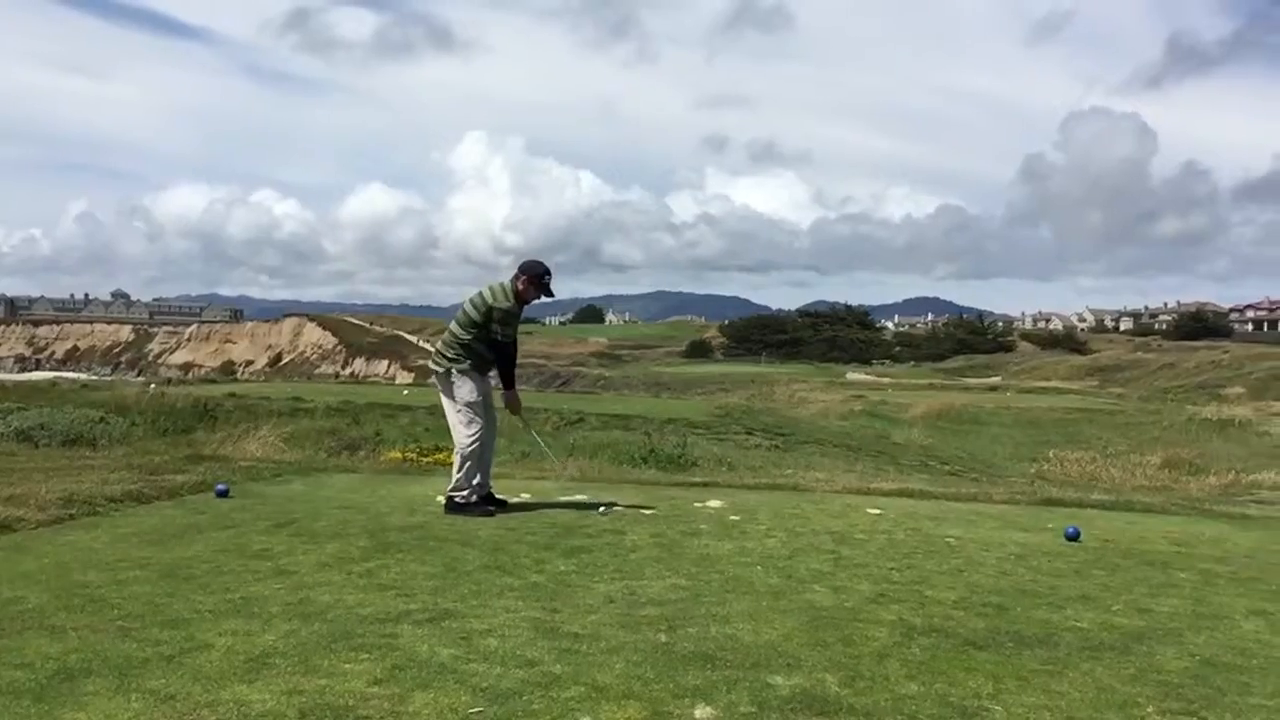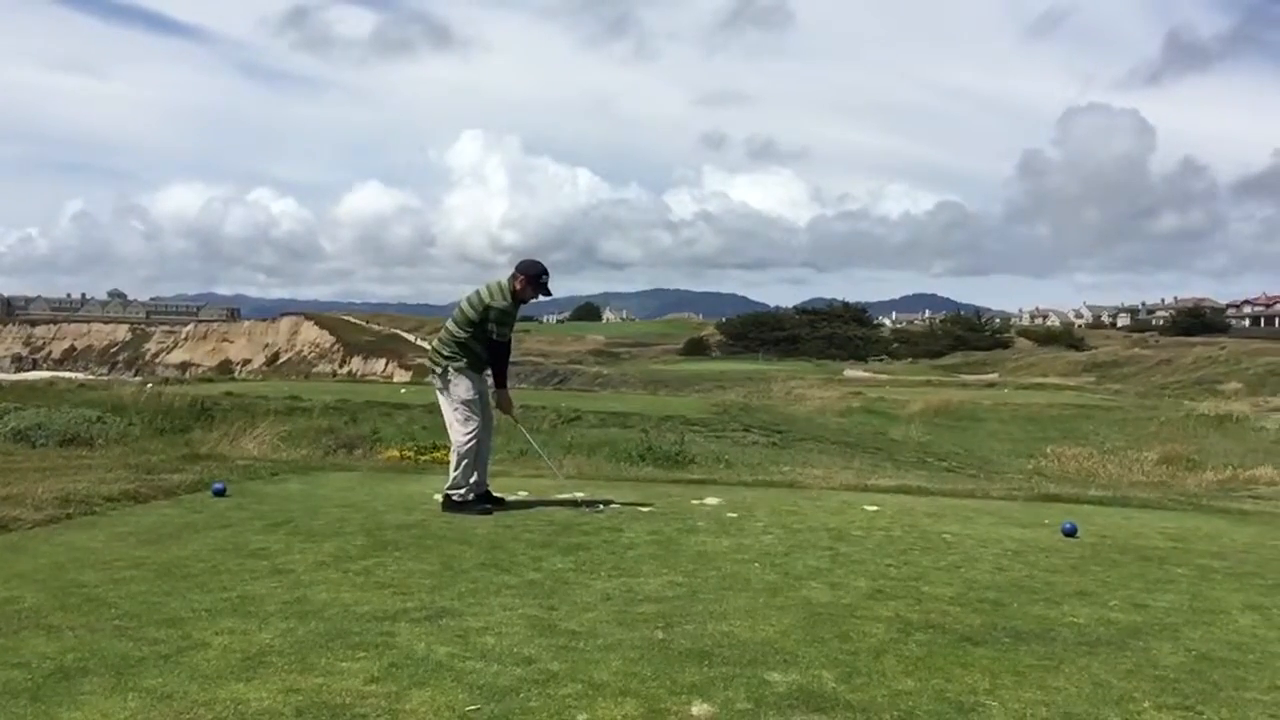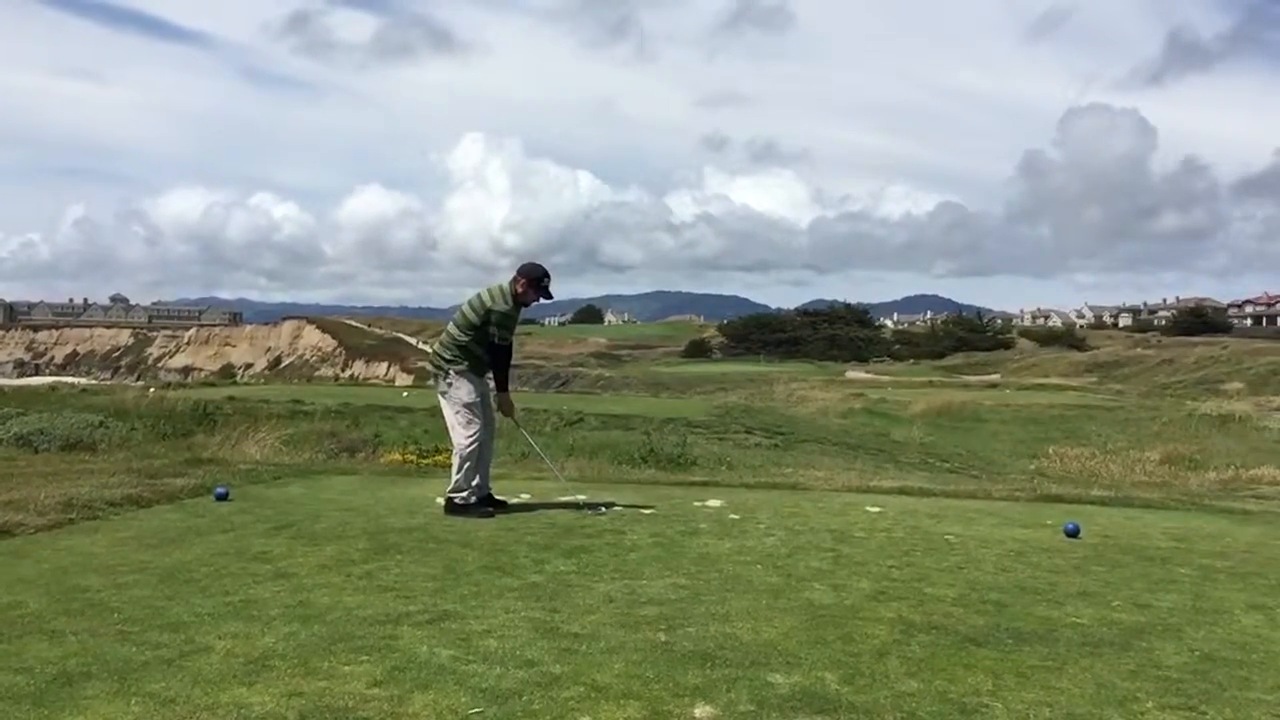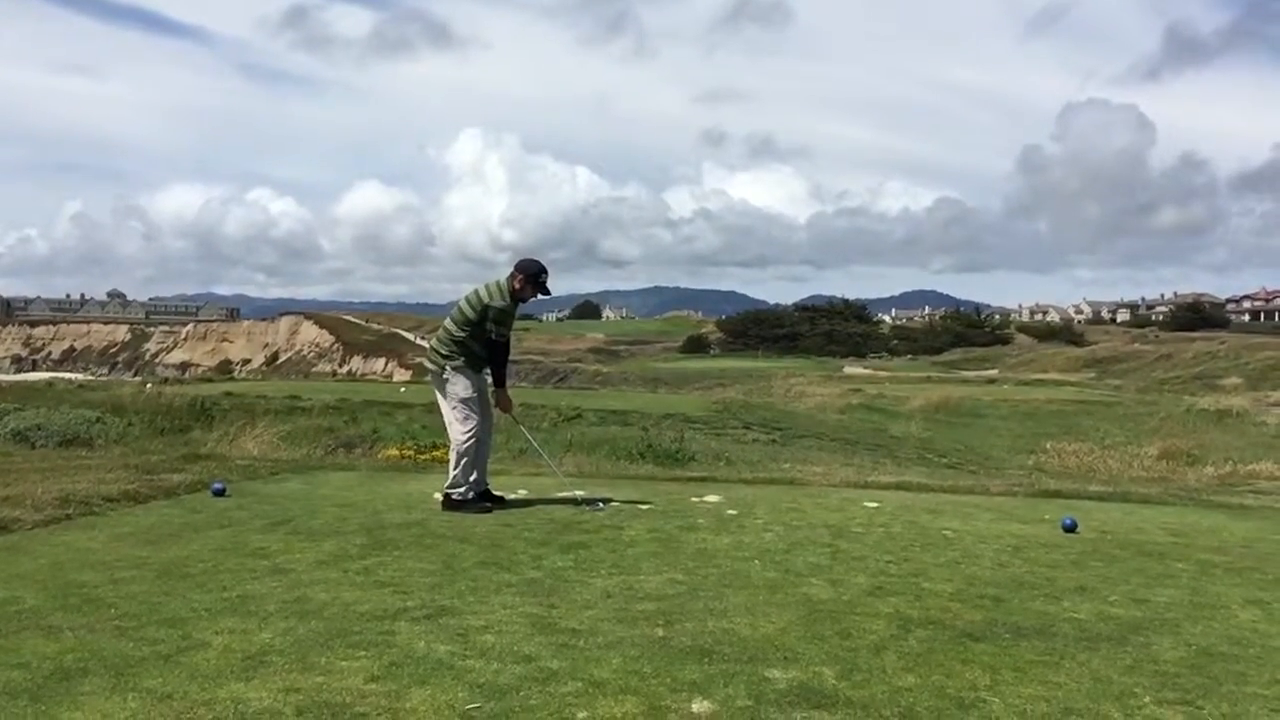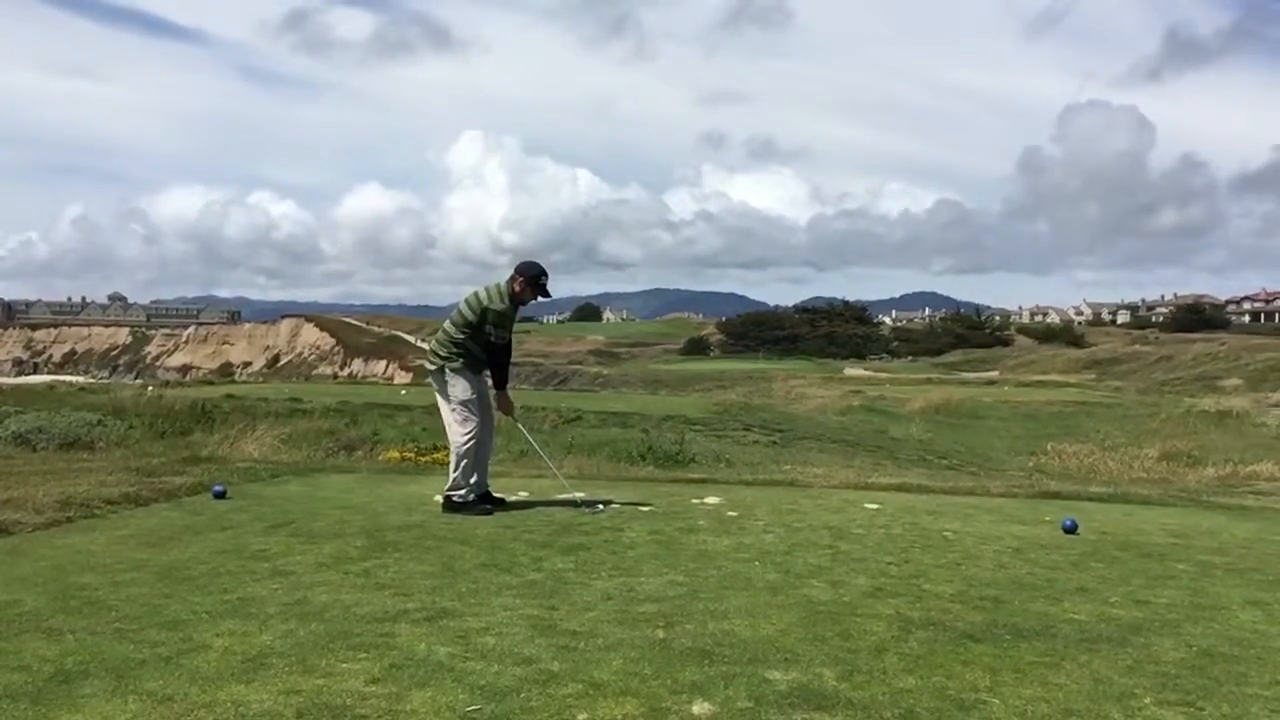
dt=0.7s
person 1, frame 1
left shoulder: (504, 296)
right shoulder: (504, 304)
left elbow: (505, 349)
right elbow: (502, 350)
left wrist: (509, 389)
right wrist: (510, 391)
left hip: (470, 366)
right hip: (456, 366)
left knee: (487, 429)
right knee: (471, 430)
left ankle: (479, 491)
right ankle: (459, 498)
person 1, frame 2
left shoulder: (502, 295)
right shoulder: (501, 302)
left elbow: (499, 347)
right elbow: (497, 348)
left wrist: (500, 387)
right wrist: (501, 390)
left hip: (465, 364)
right hip: (453, 364)
left knee: (483, 426)
right knee: (468, 429)
left ankle: (476, 489)
right ankle: (456, 495)
person 1, frame 3
left shoulder: (502, 298)
right shoulder: (502, 306)
left elbow: (500, 351)
right elbow: (498, 352)
left wrist: (501, 391)
right wrist: (503, 393)
left hip: (467, 367)
right hip: (454, 367)
left knee: (485, 429)
right knee: (470, 431)
left ankle: (479, 493)
right ankle: (458, 499)
person 1, frame 4
left shoulder: (501, 294)
right shoulder: (499, 302)
left elbow: (498, 347)
right elbow: (496, 348)
left wrist: (499, 386)
right wrist: (501, 389)
left hip: (464, 363)
right hip: (451, 362)
left knee: (483, 425)
right knee: (467, 427)
left ankle: (476, 488)
right ankle: (456, 494)
person 1, frame 5
left shoulder: (504, 299)
right shoulder: (499, 305)
left elbow: (503, 349)
right elbow: (494, 351)
left wrist: (501, 388)
right wrist: (501, 391)
left hip: (466, 365)
right hip: (450, 363)
left knee: (484, 427)
right knee: (467, 427)
left ankle: (477, 490)
right ankle: (456, 496)
